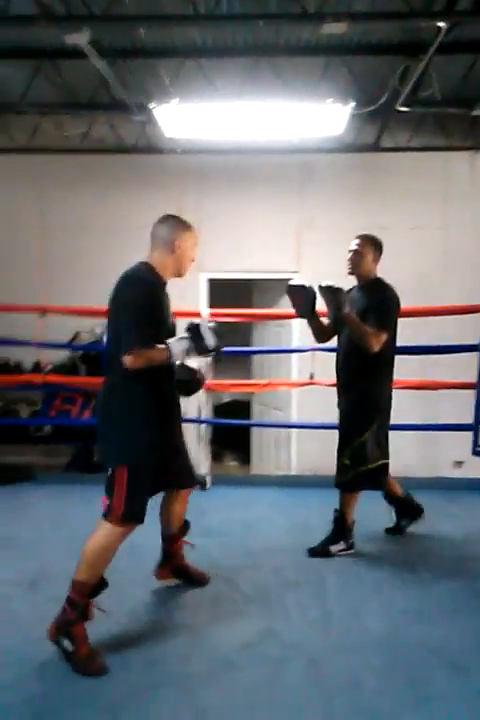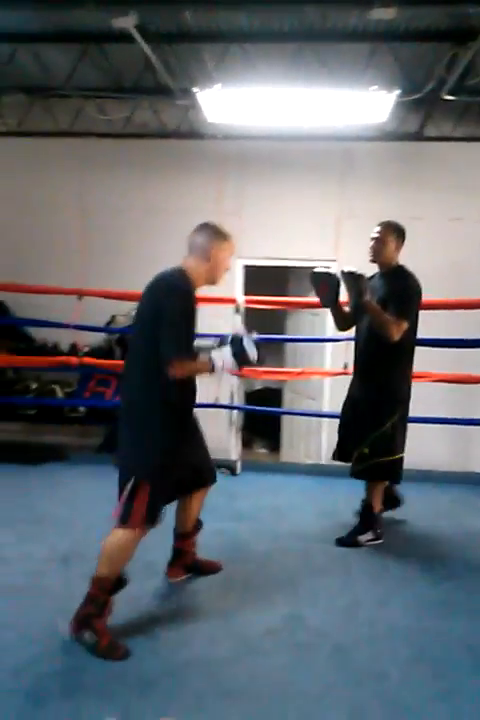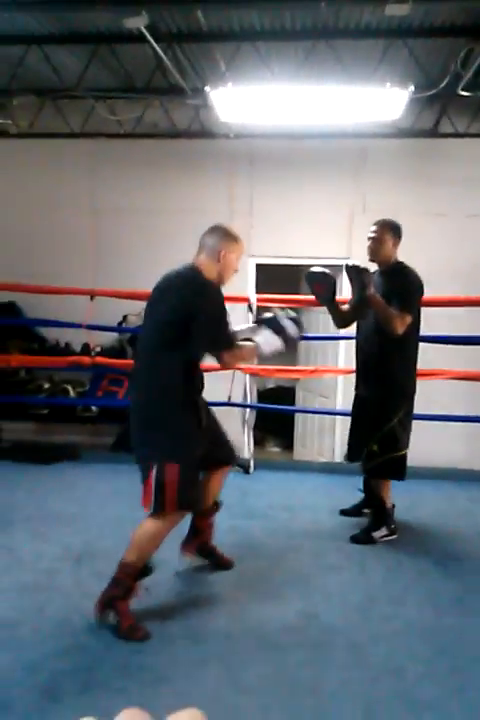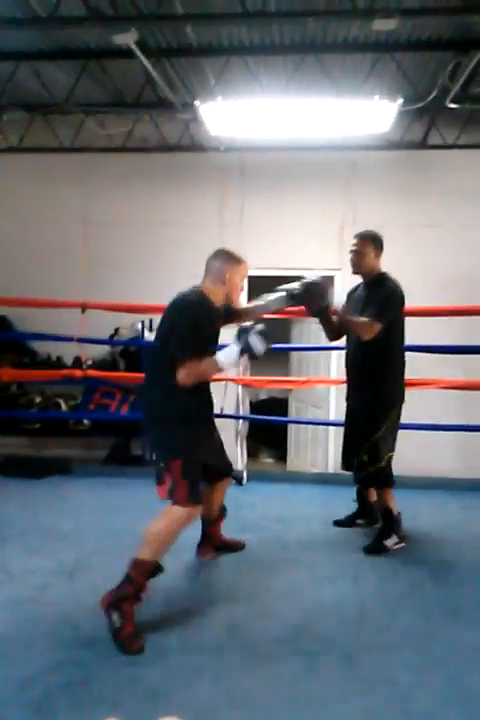
dt=0.2s
person 1, frame 1
left shoulder: (152, 284)
right shoulder: (138, 284)
right elbow: (131, 356)
left wrist: (181, 351)
right wrist: (184, 346)
left hip: (157, 413)
right hip: (131, 417)
left knee: (179, 483)
right knee: (121, 518)
left ankle: (172, 562)
right ankle: (68, 623)
person 1, frame 2
left shoulder: (173, 285)
right shoulder: (177, 290)
right elbow: (175, 366)
left wrist: (220, 352)
right wrist: (225, 358)
left hip: (172, 413)
right hip: (151, 418)
left knee: (197, 482)
right knee: (137, 518)
left ankle: (182, 558)
right ankle: (90, 616)
person 1, frame 3
left shoulder: (178, 283)
right shoulder: (199, 290)
right elbow: (225, 354)
left wrist: (263, 330)
right wrist: (270, 339)
left hip: (180, 401)
right hip: (161, 410)
left knee: (218, 463)
right knee: (166, 508)
left ankle: (198, 541)
right ankle: (114, 597)
person 1, frame 4
left shoulder: (206, 303)
right shoulder: (193, 309)
left elbow: (237, 314)
right elbow: (183, 374)
left wrist: (280, 299)
right wrist: (232, 353)
left hip: (193, 413)
right hip: (174, 418)
left knee: (217, 474)
right knee: (185, 504)
left ankle: (210, 539)
right ankle: (123, 598)
person 2, frame 1
left shoulder: (384, 296)
right shoulder: (349, 295)
left elbow: (373, 343)
right elbow: (324, 336)
left wrist: (344, 312)
right wrist: (309, 312)
left hip: (370, 393)
right hip: (350, 390)
left knee: (353, 459)
right knee: (365, 457)
left ankle: (342, 534)
right ankle: (406, 505)
person 2, frame 2
left shoulder: (406, 284)
right shoulder: (371, 282)
left elbow: (393, 332)
right elbow: (345, 323)
left wrist: (366, 300)
right wrist: (331, 300)
left hip: (389, 383)
right hip: (364, 378)
left knee: (374, 448)
right knee: (355, 442)
left ankle: (371, 524)
right ankle: (386, 493)
person 2, frame 3
left shoulder: (407, 280)
right shoulder: (370, 279)
left elbow: (397, 326)
right elbow: (344, 321)
left wrist: (368, 294)
right wrist: (329, 298)
left hip: (394, 380)
right hip: (368, 376)
left knee: (384, 445)
right knee: (365, 442)
left ankle: (384, 520)
right ankle: (372, 499)
person 2, frame 4
left shoulder: (388, 290)
right shoulder: (358, 291)
left elbow: (364, 332)
right elbow: (337, 330)
left wrist: (328, 307)
right wrist: (318, 307)
left hip: (383, 388)
right hip: (360, 387)
left knee: (373, 454)
right knee: (356, 450)
left ankle: (392, 526)
right ankle: (367, 508)
